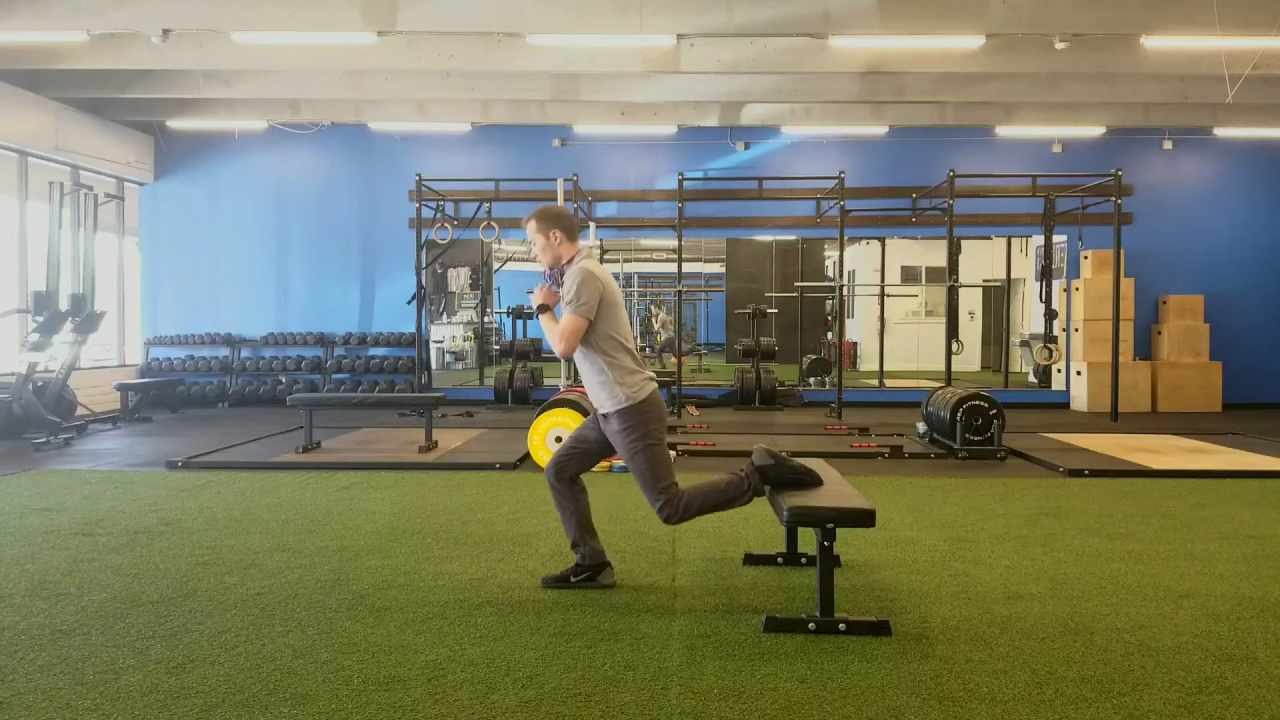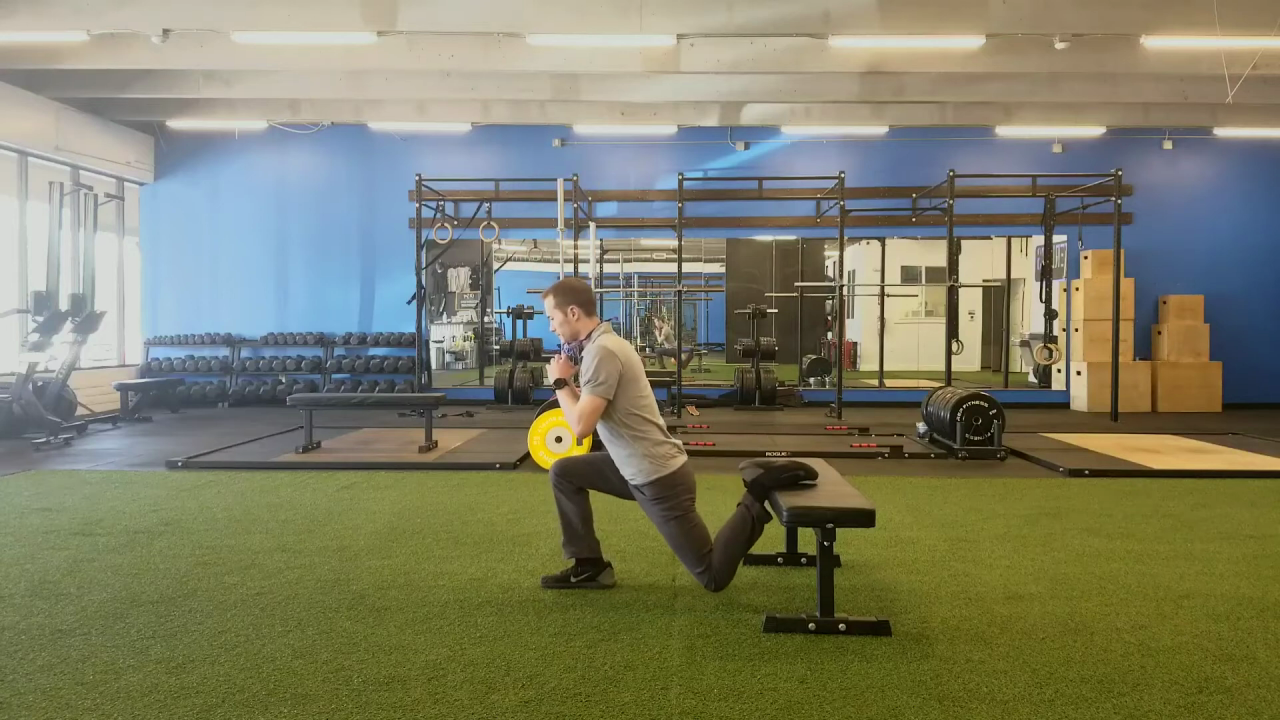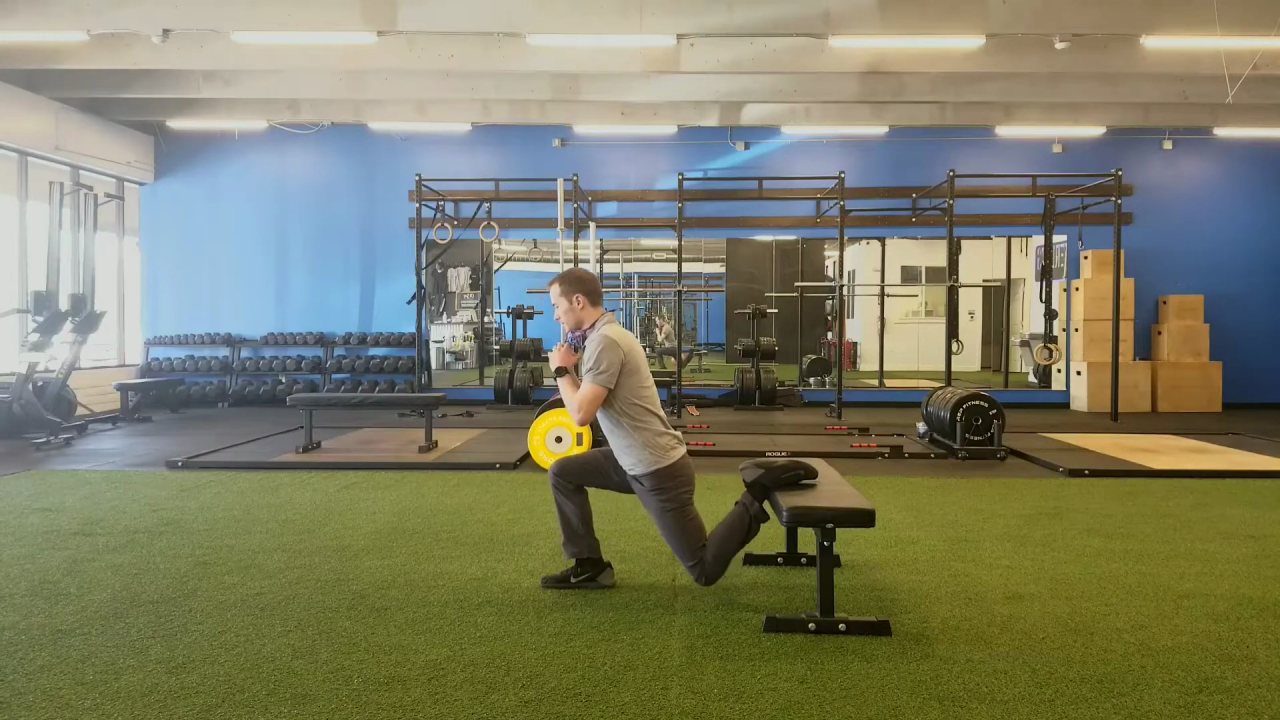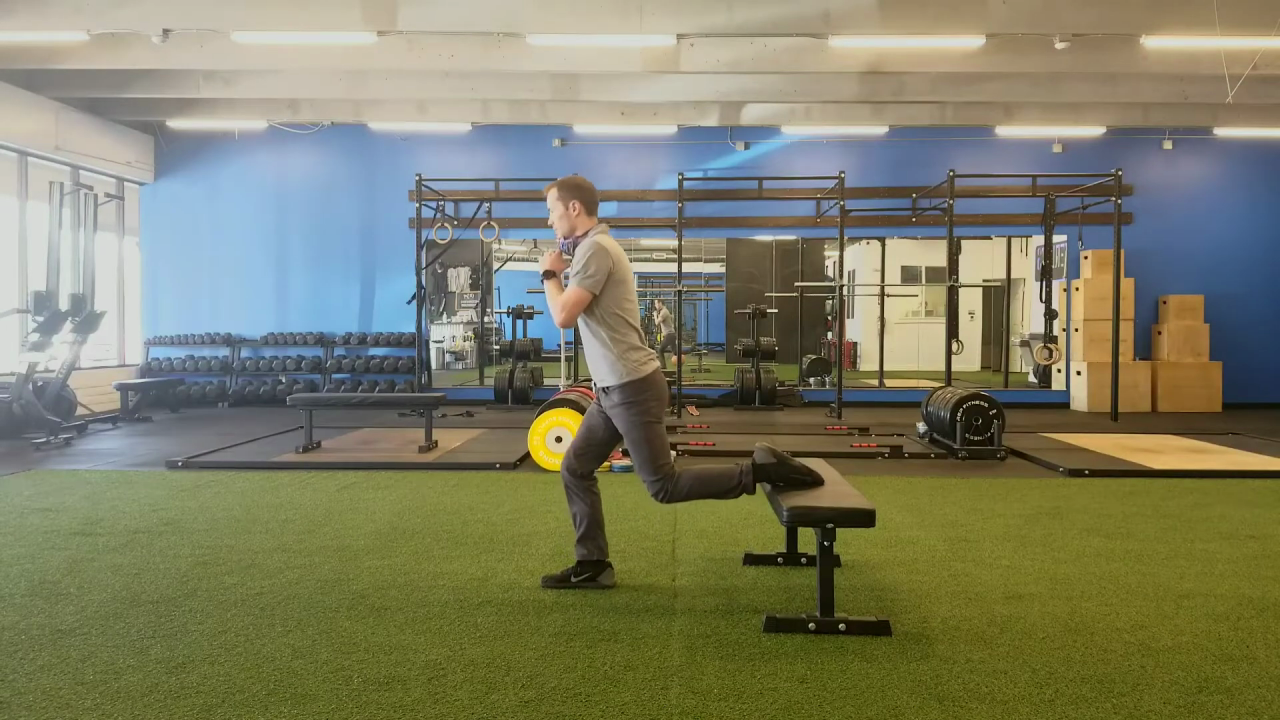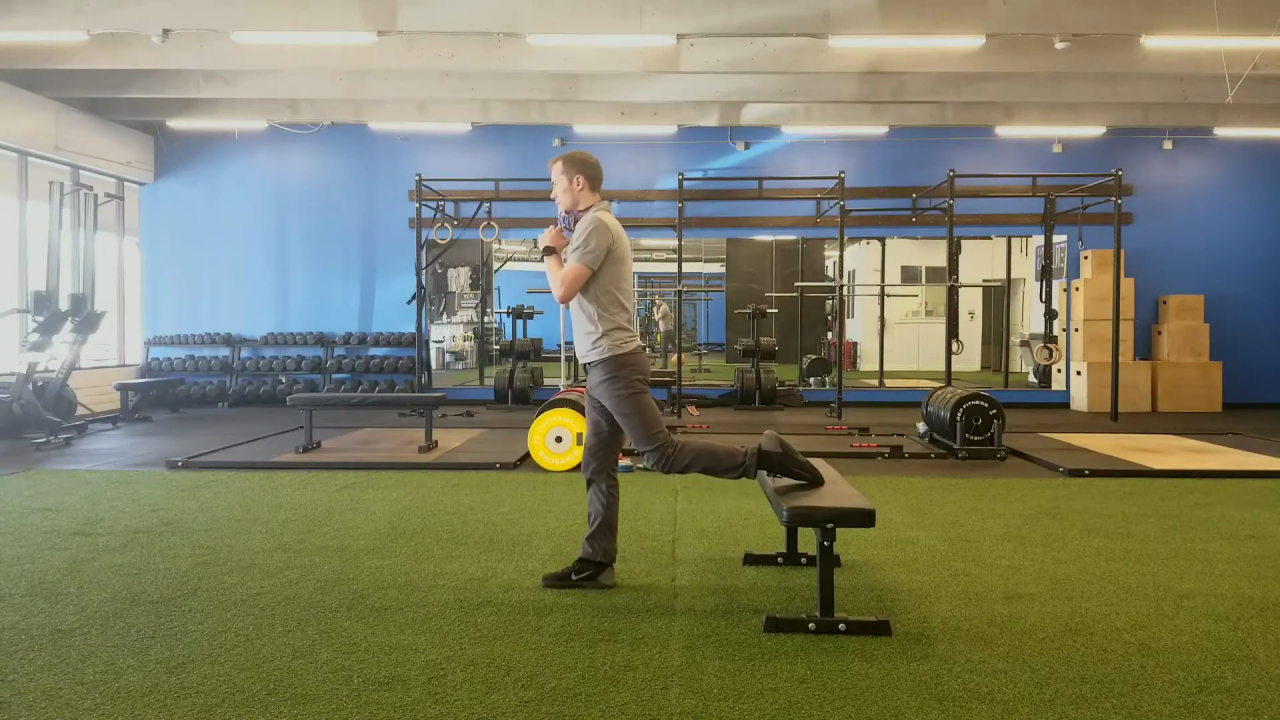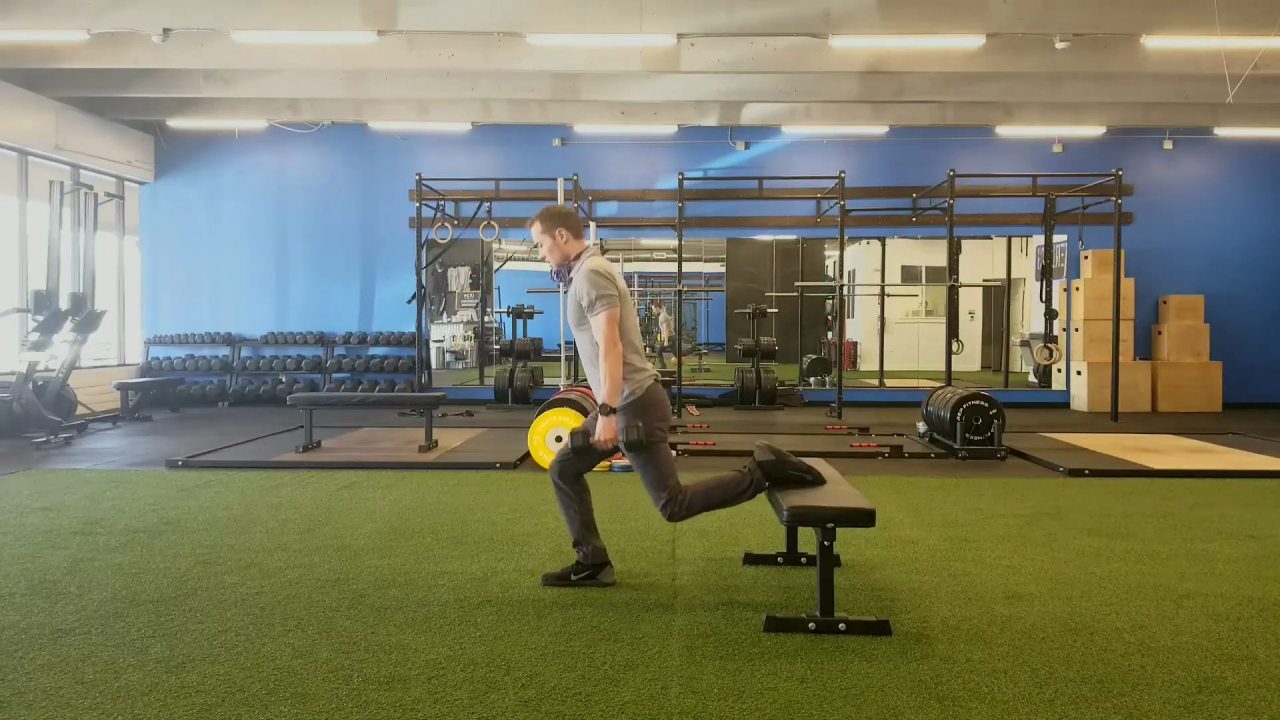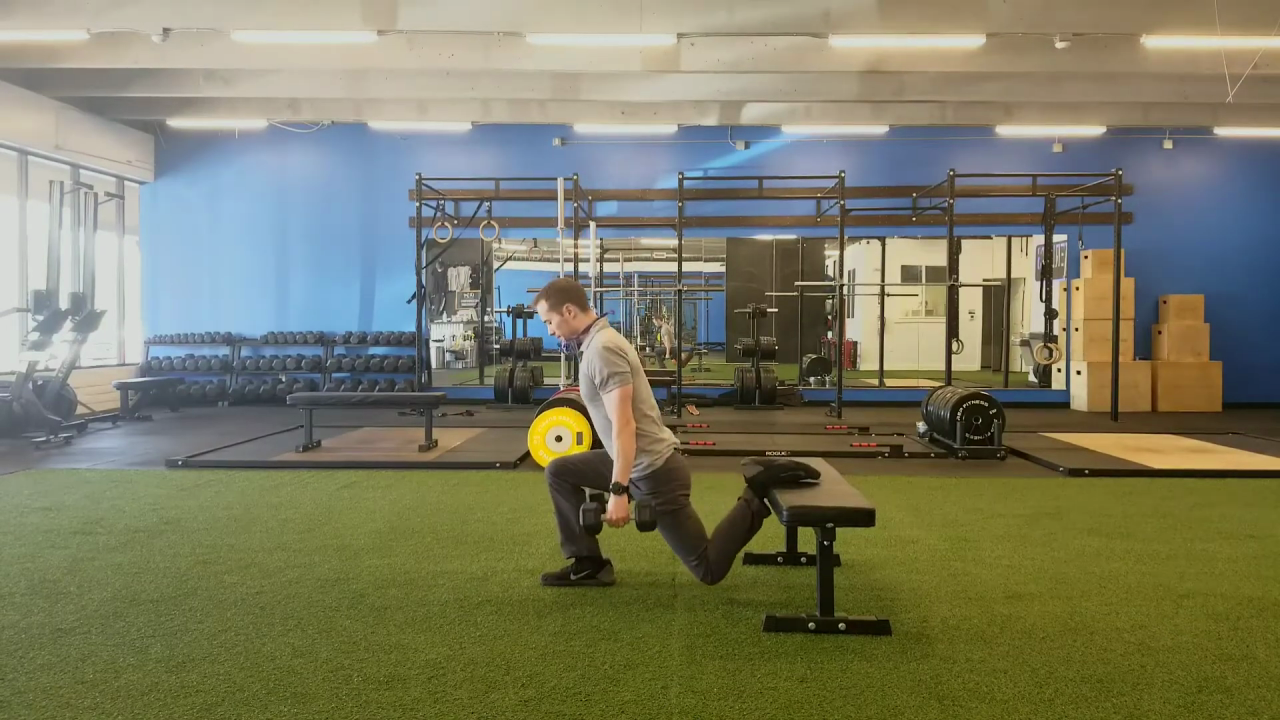
dt=0.7s
person 1, frame 1
left shoulder: (582, 275)
right shoulder: (581, 272)
left elbow: (563, 346)
right elbow: (571, 343)
left wrist: (543, 309)
right wrist: (555, 308)
left hip: (631, 408)
right hip: (613, 409)
left knee: (670, 506)
right knee: (560, 471)
left ankle: (759, 474)
right ankle: (591, 565)
person 1, frame 2
left shoulder: (601, 352)
right shoulder: (605, 343)
left elbow: (581, 425)
right elbow: (589, 409)
left wrist: (560, 383)
right wrist: (569, 386)
left hip: (659, 478)
right hip: (641, 469)
left knee: (713, 575)
right knee: (563, 473)
left ankle: (758, 494)
right ankle: (589, 565)
person 1, frame 3
left shoulder: (604, 342)
right shoulder: (607, 334)
left elbow: (581, 415)
right elbow: (590, 402)
left wrist: (561, 371)
right wrist: (571, 372)
left hip: (659, 470)
right hip: (638, 460)
left knee: (704, 569)
right knee: (562, 474)
left ankle: (759, 493)
right ankle: (589, 565)
person 1, frame 4
left shoulder: (594, 249)
right shoulder: (594, 247)
left elbow: (564, 317)
right elbow: (577, 312)
left wrist: (549, 275)
right wrist: (562, 273)
left hip: (633, 387)
right hip: (614, 389)
left knee: (664, 485)
right knee: (575, 468)
left ankle: (758, 469)
right ankle: (592, 565)
person 1, frame 5
left shoulder: (594, 226)
right shoulder: (595, 225)
left elbow: (563, 291)
left wrist: (549, 250)
left hip: (612, 365)
right hip: (603, 366)
left knee: (663, 453)
right knee: (598, 466)
left ankle: (764, 457)
right ankle: (596, 562)
person 1, frame 6
left shoulder: (590, 274)
right shoulder: (588, 271)
left elbow: (610, 348)
left wrist: (606, 412)
right wrist: (606, 409)
left hip: (633, 404)
right hip: (622, 401)
left knee: (672, 503)
right knee: (564, 468)
left ankle: (762, 470)
right ankle: (592, 563)
person 1, frame 7
left shoulder: (602, 349)
right shoulder: (601, 341)
left elbow: (623, 424)
left wrist: (618, 492)
right wrist: (618, 482)
left hip: (653, 472)
right hip: (641, 463)
left knee: (708, 567)
right knee: (559, 473)
left ankle: (758, 497)
right ankle: (588, 563)
